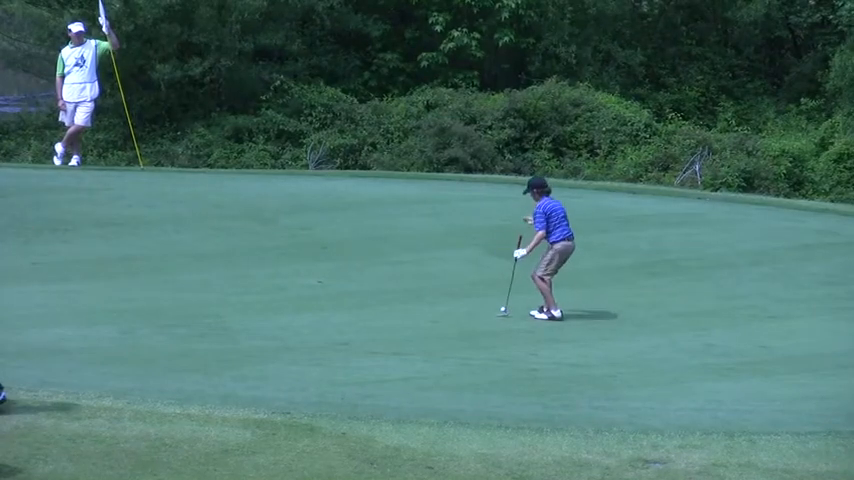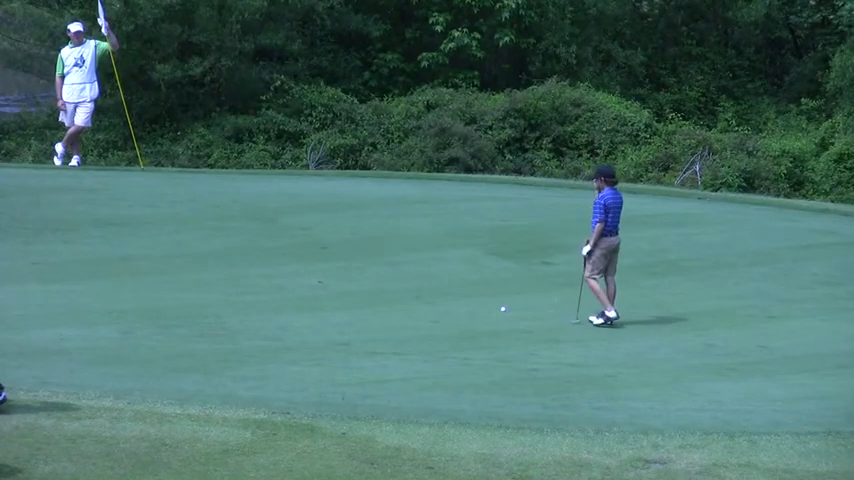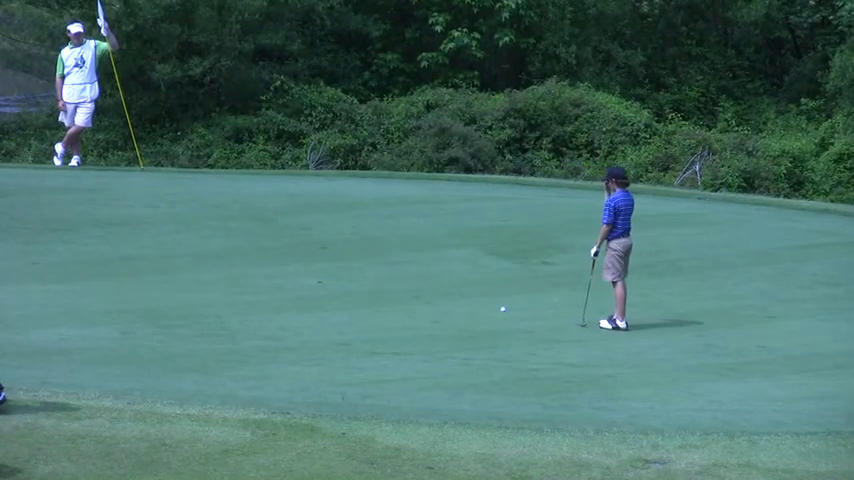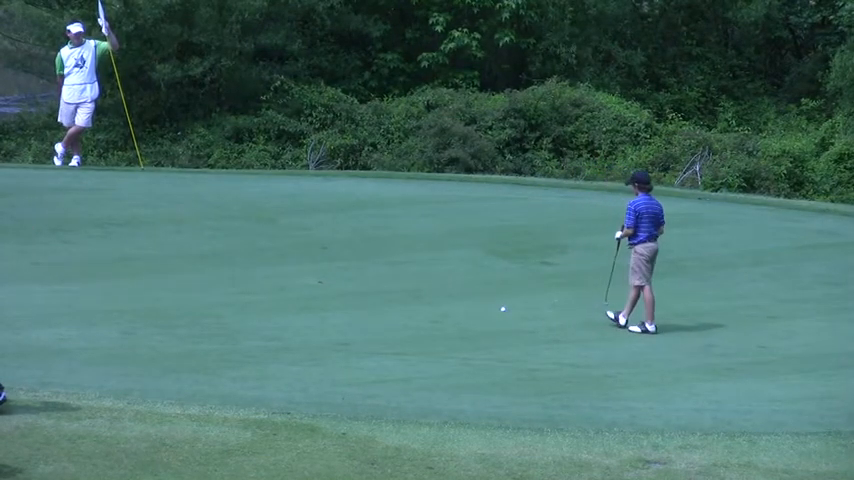
dt=1s
person 1, frame 1
left shoulder: (540, 207)
right shoulder: (556, 203)
left elbow: (541, 234)
left wrist: (526, 250)
right wrist: (535, 221)
left hip: (558, 245)
right hip: (569, 243)
left knee: (538, 276)
right knee: (546, 275)
left ankle: (554, 311)
right ankle: (547, 307)
person 1, frame 2
left shoulder: (602, 199)
right shoulder: (618, 196)
left elbow: (600, 224)
left wrist: (590, 245)
right wrist: (597, 190)
left hip: (603, 241)
right hip: (615, 239)
left knee: (590, 276)
right knee: (609, 277)
left ankle: (609, 311)
right ankle: (608, 312)
person 1, frame 3
left shoulder: (613, 200)
right shoulder: (629, 197)
left elbow: (607, 226)
left wrist: (596, 246)
right wrist: (607, 192)
left hip: (616, 243)
right hip: (626, 240)
left knee: (617, 281)
right knee: (620, 280)
left ankle: (621, 321)
right ankle: (617, 316)
person 1, frame 4
left shoulder: (634, 204)
right shoulder: (657, 204)
left elbow: (629, 231)
right elbow: (661, 230)
left wrist: (619, 234)
left hip: (641, 247)
right hip: (653, 245)
left knee: (644, 285)
right knee: (636, 283)
left ankle: (650, 324)
right ankle: (623, 316)
person 2, frame 1
left shoulder: (94, 46)
right shoulder: (64, 52)
left elbow: (114, 46)
right elbow: (59, 77)
left wrist: (108, 31)
right wrist: (59, 98)
left hip: (87, 96)
right hip: (68, 97)
left knee: (80, 126)
right knee: (72, 128)
left ankle: (62, 146)
right ankle: (76, 156)
person 2, frame 2
left shoulder: (93, 46)
right shoulder: (64, 52)
left elbow: (114, 47)
right elbow: (59, 77)
left wrist: (107, 31)
right wrist: (59, 98)
left hip: (86, 97)
right hip: (68, 97)
left knee: (80, 127)
right knee: (71, 128)
left ankle: (62, 146)
right ankle: (76, 156)
person 2, frame 3
left shoulder: (93, 46)
right shoulder: (64, 53)
left elbow: (114, 47)
right elbow: (59, 77)
left wrist: (107, 32)
right wrist: (59, 99)
left hip: (87, 96)
right hip: (69, 97)
left knee: (80, 127)
right knee: (71, 128)
left ankle: (61, 147)
right ankle: (76, 156)
person 2, frame 4
left shoulder: (93, 46)
right shoulder: (63, 53)
left elbow: (114, 47)
right elbow: (60, 76)
left wrist: (108, 32)
right wrist: (62, 94)
left hip: (87, 96)
right hip: (69, 97)
left knee: (80, 127)
right knee: (71, 128)
left ankle: (61, 147)
right ankle: (76, 156)
